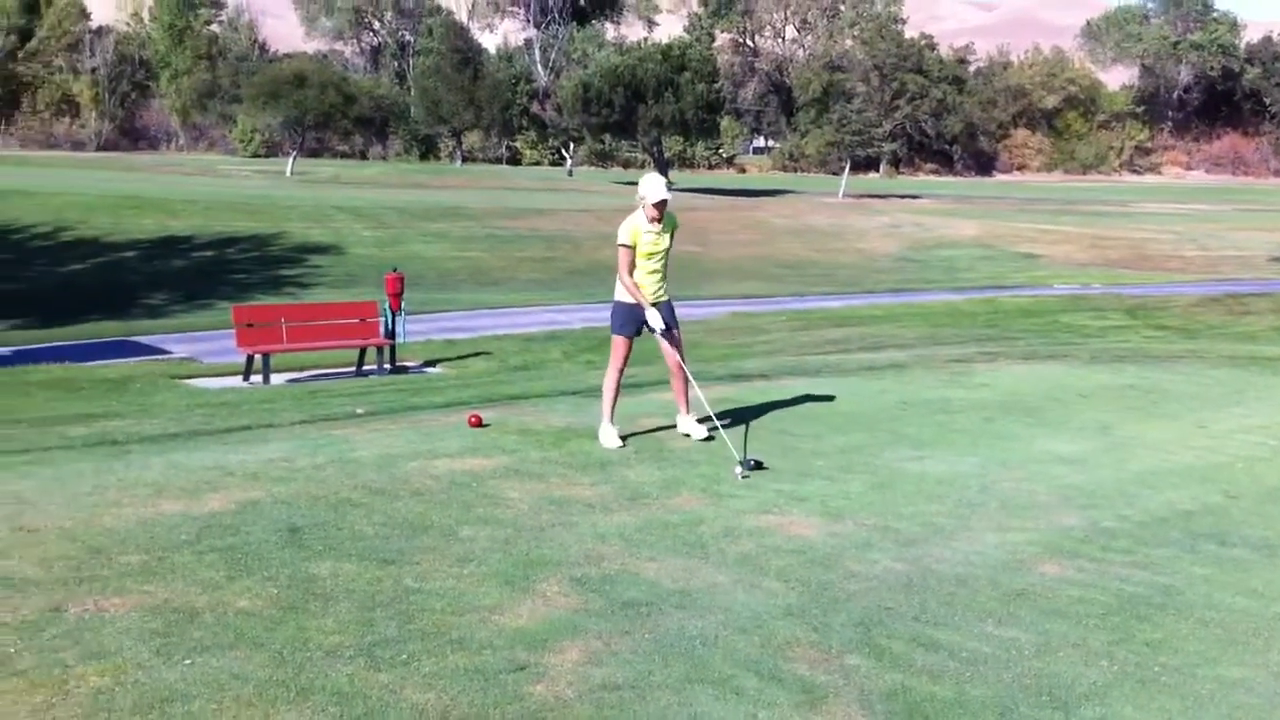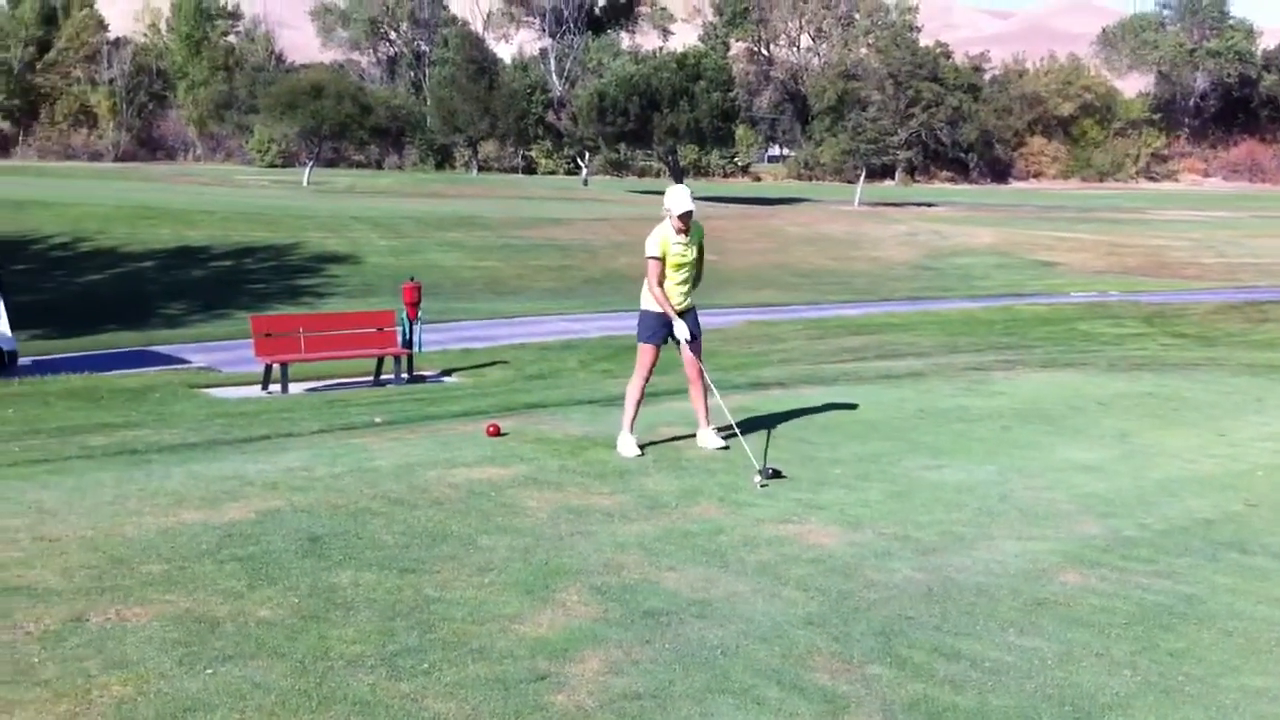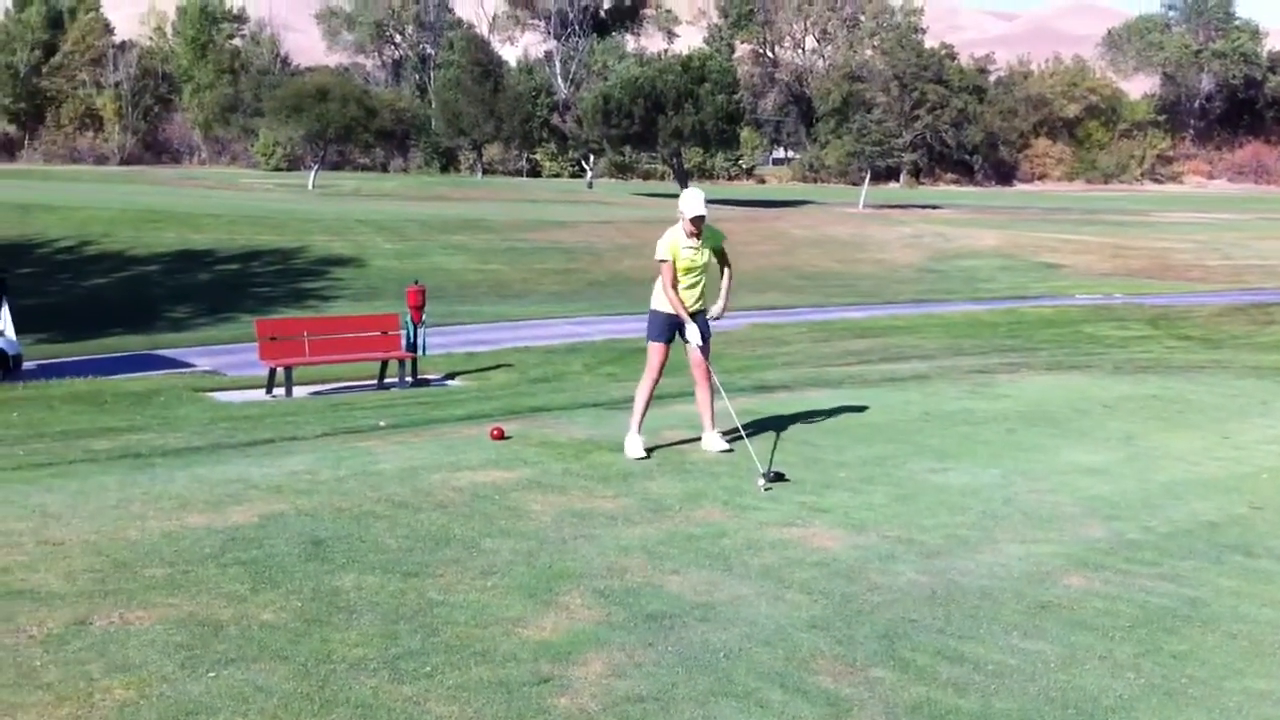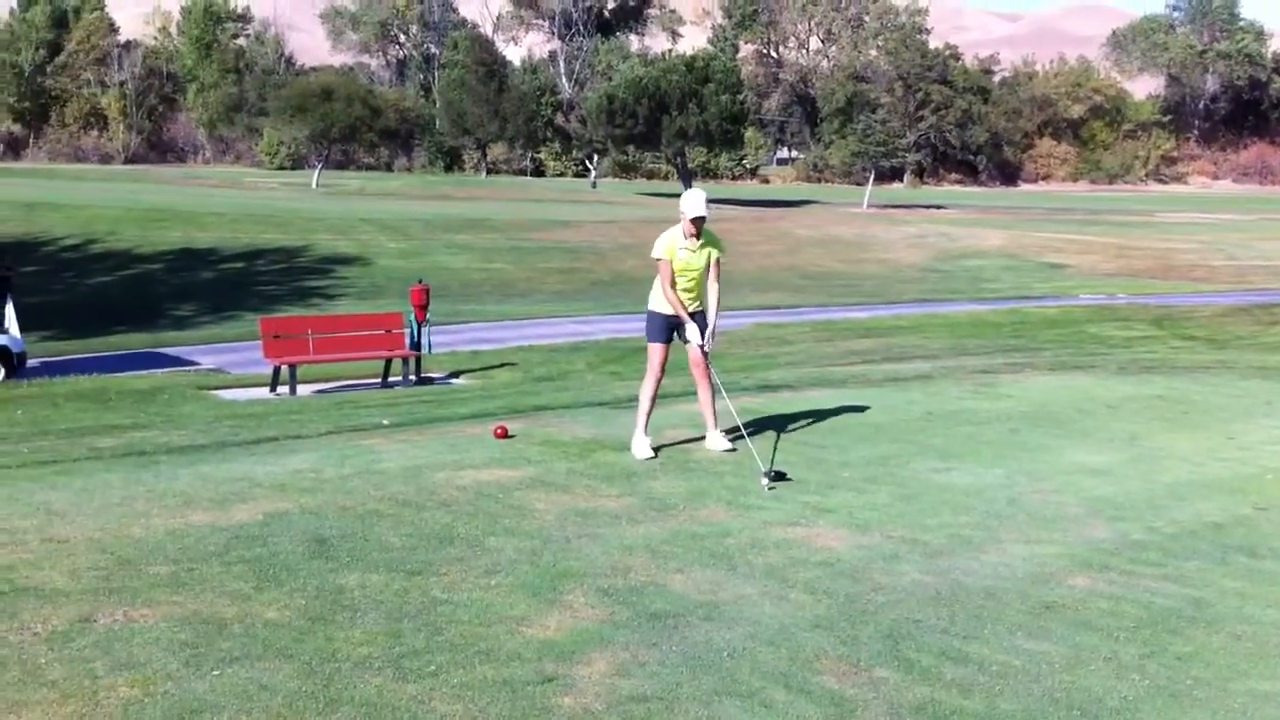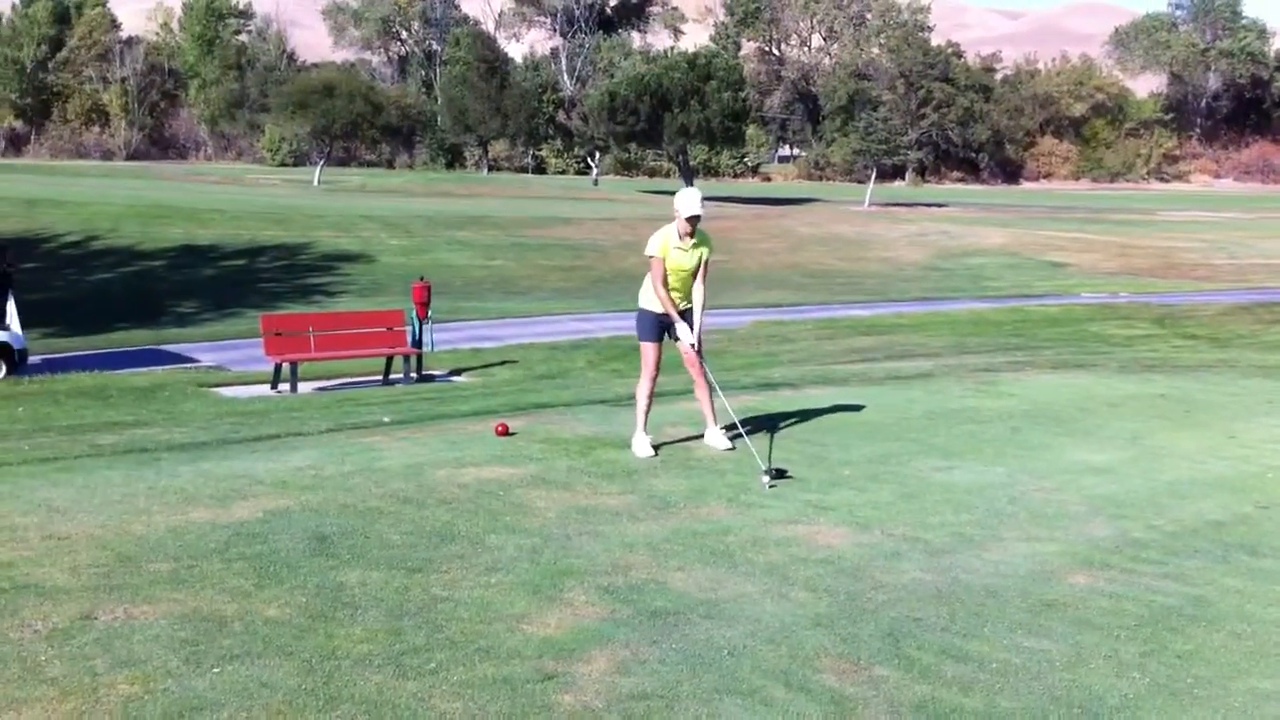
dt=0.2s
person 1, frame 1
left shoulder: (669, 219)
right shoulder: (629, 228)
right elbow: (624, 275)
right wrist: (647, 309)
left hip: (661, 300)
right hip: (629, 302)
left knee: (676, 361)
right knee: (618, 364)
left ankle: (685, 417)
right ankle: (607, 425)
person 1, frame 2
left shoulder: (695, 230)
right shoulder: (657, 239)
right elbow: (654, 286)
left wrist: (697, 277)
right wrist: (675, 320)
left hip: (686, 309)
right hip: (656, 311)
left knee: (695, 370)
right knee: (643, 372)
left ankle: (704, 430)
right ankle: (626, 434)
person 1, frame 3
left shoulder: (713, 236)
right shoulder: (668, 241)
left elbow: (725, 266)
right elbow: (668, 288)
left wrist: (723, 299)
right wrist: (688, 323)
left hip: (697, 311)
right hip: (665, 310)
left knee: (702, 371)
right knee: (653, 372)
left ankle: (709, 433)
right ankle: (634, 435)
person 1, frame 4
left shoulder: (713, 243)
right shoulder: (667, 241)
left elbow: (713, 284)
right elbow: (667, 288)
left wrist: (712, 324)
right wrist: (687, 323)
left hip: (695, 312)
right hip: (662, 311)
left knee: (702, 371)
right knee: (655, 372)
left ankle: (712, 432)
right ankle: (640, 435)
person 1, frame 5
left shoulder: (704, 242)
right shoulder: (660, 239)
left elbow: (699, 285)
right elbow: (659, 287)
left wrist: (697, 324)
right wrist: (679, 323)
left hip: (683, 309)
right hip: (653, 309)
left knee: (697, 369)
right knee: (650, 371)
left ankle: (712, 429)
right ankle: (640, 435)
